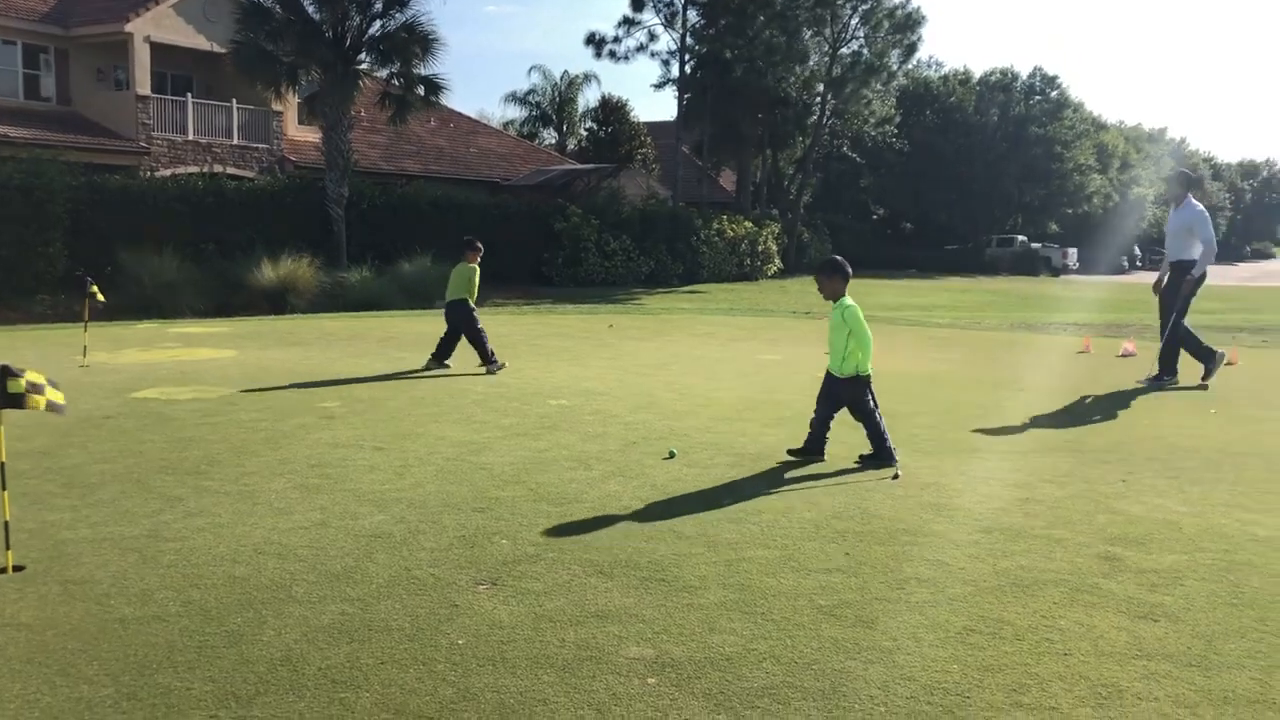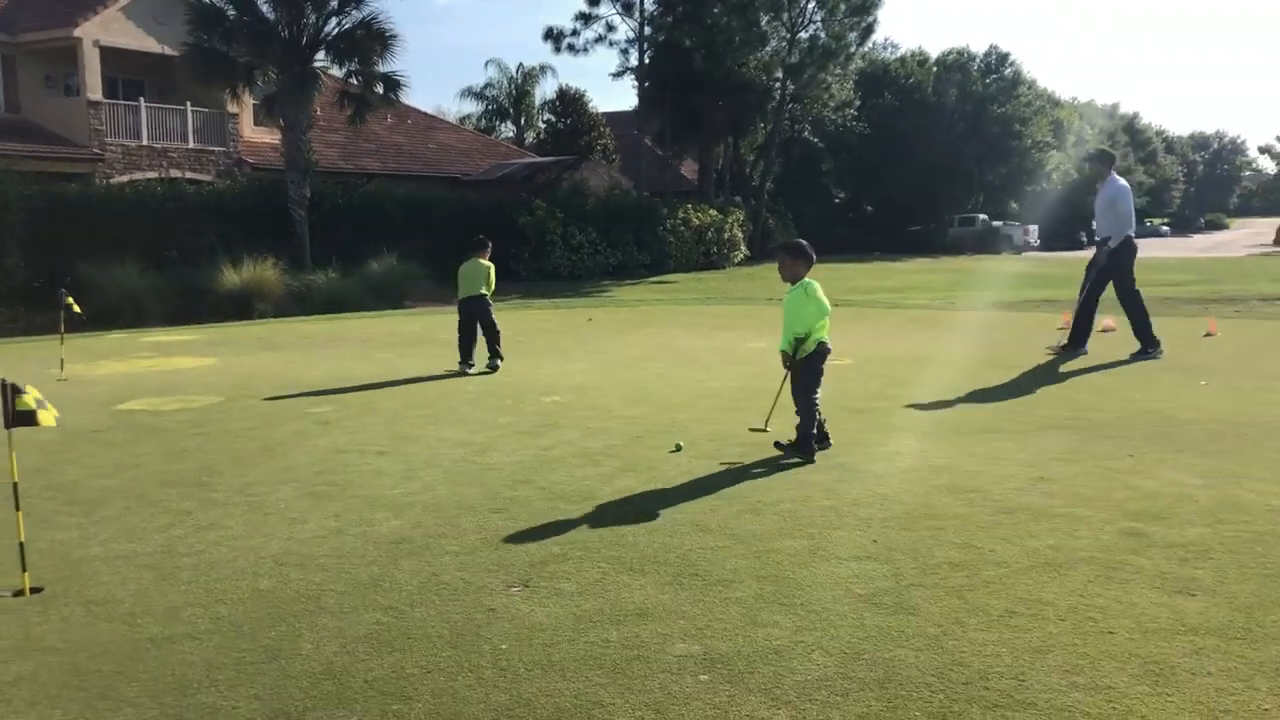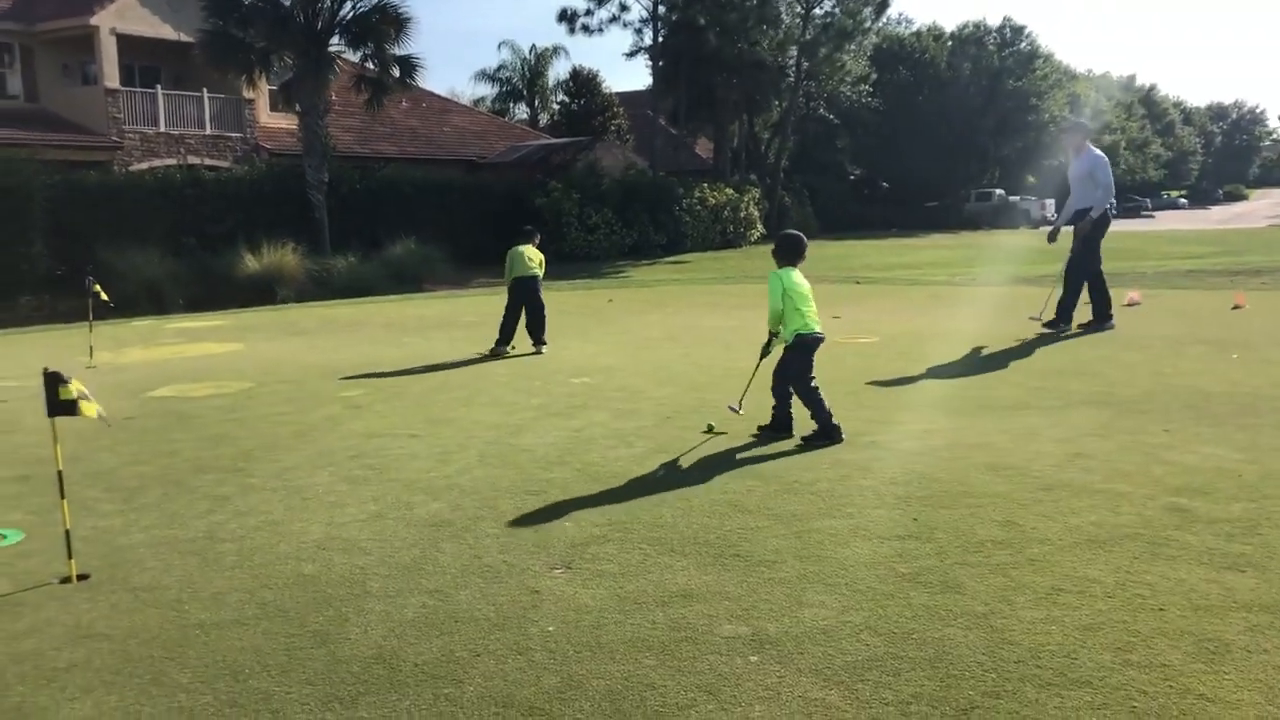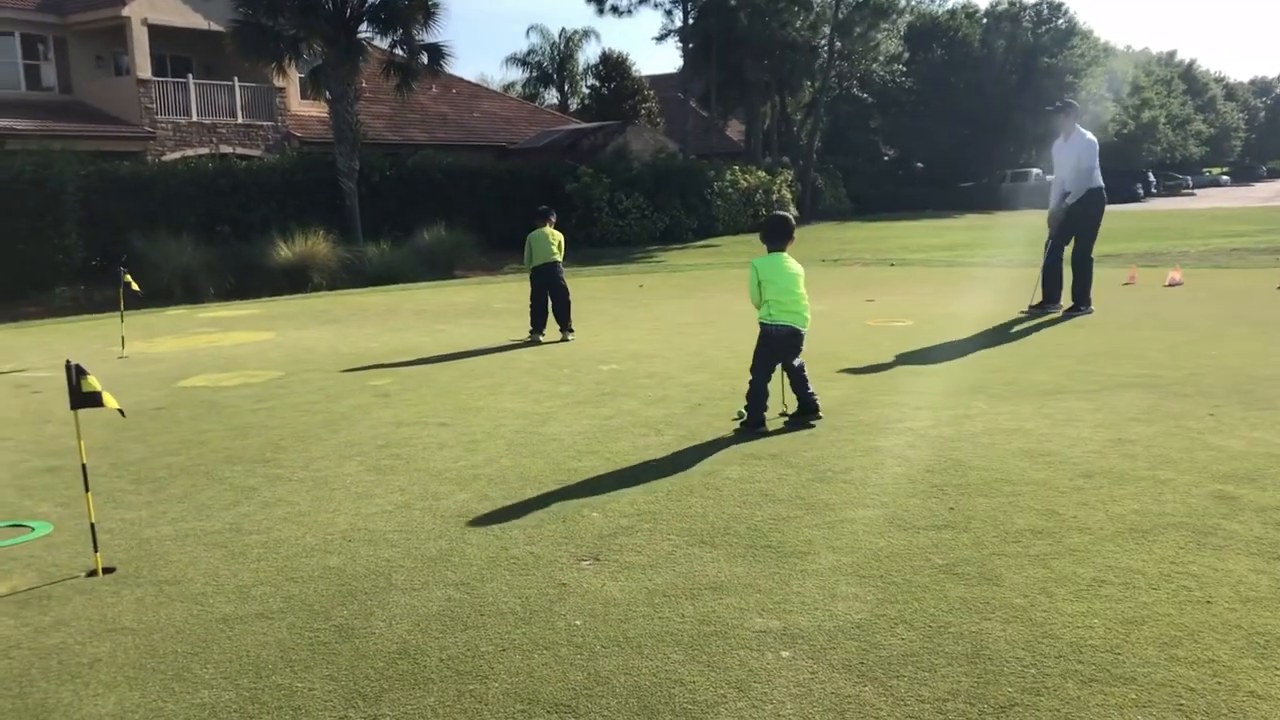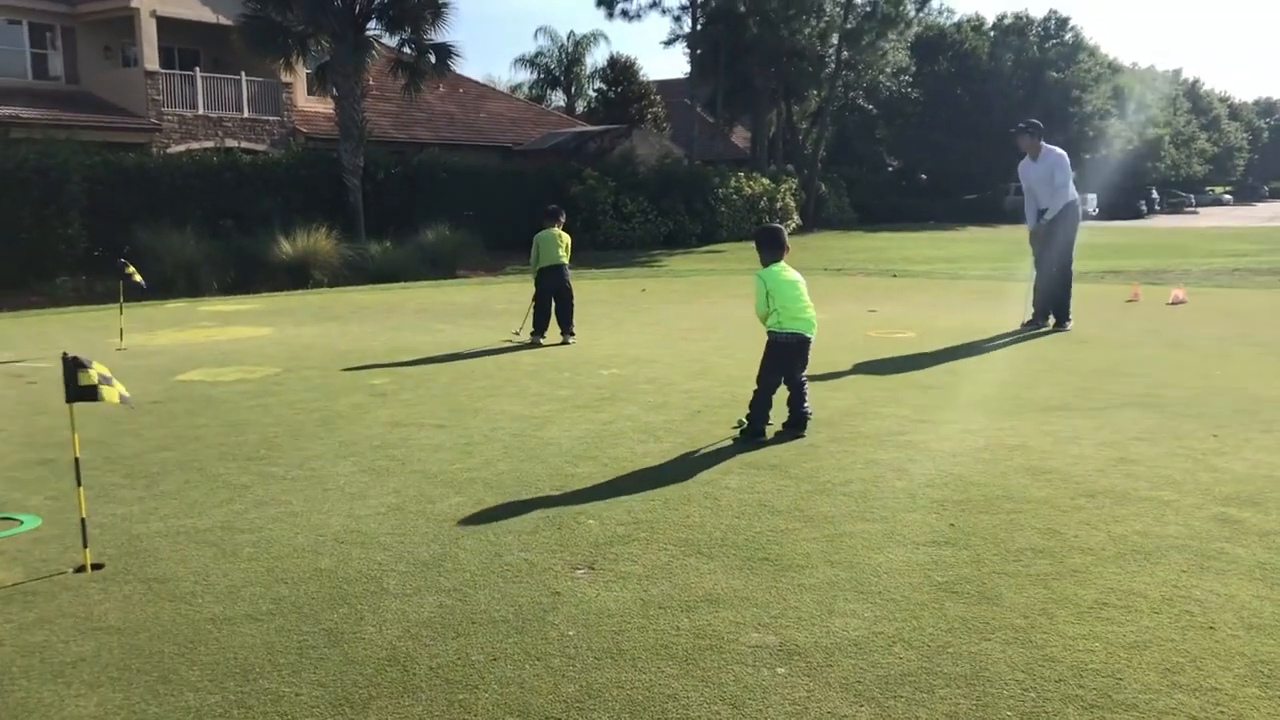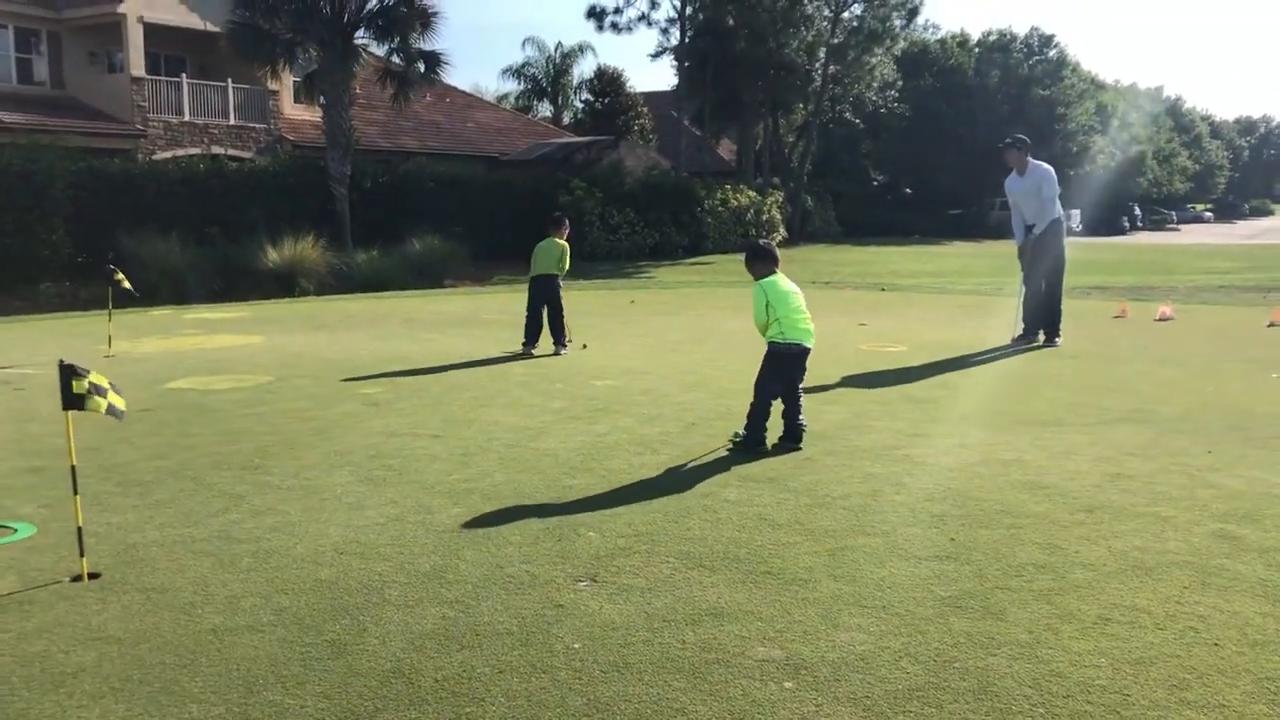
dt=0.5s
person 1, frame 1
left shoulder: (848, 309)
right shoulder: (837, 308)
left elbow: (865, 339)
left wrist: (864, 370)
left hip: (851, 375)
right hip: (836, 372)
left knee: (866, 415)
right knee: (823, 410)
left ankle: (884, 453)
right ankle: (814, 448)
person 1, frame 2
left shoulder: (809, 286)
right shoulder: (790, 293)
left elbow: (824, 309)
left wrist: (802, 334)
right wrist: (785, 349)
left hip: (813, 350)
right hip: (798, 354)
left knee: (806, 397)
right knee: (803, 398)
left ankle: (805, 444)
right ankle: (818, 437)
person 1, frame 3
left shoulder: (777, 276)
right shoulder: (801, 279)
left elbow: (776, 308)
left wrist: (772, 330)
right wrist: (773, 341)
left hip: (800, 338)
right hip: (807, 335)
left knee: (803, 385)
right knee: (781, 378)
left ankle: (829, 429)
right ankle: (781, 424)
person 1, frame 4
left shoulder: (758, 265)
right shoulder: (797, 267)
left elbow: (756, 299)
right elbow: (798, 296)
left hip: (773, 327)
right hip: (798, 326)
left knee: (760, 374)
right knee: (795, 367)
left ankle: (755, 420)
right ankle: (808, 409)
person 1, frame 5
left shoulder: (763, 277)
right shoulder: (796, 276)
left elbow: (762, 311)
right elbow: (800, 306)
left hip: (781, 336)
right hip: (805, 333)
left knee: (766, 383)
right knee: (797, 380)
left ankle: (755, 429)
right ankle: (797, 424)
person 1, frame 6
left shoulder: (763, 286)
right shoulder: (792, 286)
left elbow: (761, 320)
right elbow: (795, 315)
left wrist: (768, 335)
left hip: (782, 345)
right hip: (804, 343)
left knee: (764, 391)
right knee: (793, 391)
left ankle: (754, 439)
right ankle: (793, 436)
person 2, frame 1
left shoulder: (1196, 212)
right shoulder: (1175, 210)
left elbow: (1210, 247)
left wrist: (1193, 276)
right wrist: (1161, 276)
left hip: (1188, 271)
right hip: (1177, 270)
left knee: (1170, 321)
right knee: (1172, 321)
left ankle: (1167, 373)
right ankle: (1210, 356)
person 2, frame 2
left shoulder: (1119, 187)
right shoulder: (1103, 188)
left elbow: (1127, 223)
left wrist: (1108, 249)
left hip: (1119, 247)
right hip: (1107, 248)
left knee: (1127, 295)
right knee: (1088, 294)
left ankle: (1150, 344)
right ankle: (1077, 343)
person 2, frame 3
left shoulder: (1097, 158)
right shoulder: (1075, 161)
left elbow: (1108, 192)
left wrist: (1091, 218)
right wrist: (1058, 225)
left hip: (1094, 218)
right hip: (1083, 219)
left knee: (1075, 268)
right knee: (1090, 268)
left ankle: (1062, 319)
right ankle: (1103, 317)
person 2, frame 4
left shoulder: (1087, 141)
right shoulder: (1058, 145)
left elbow: (1086, 179)
left wrist: (1063, 206)
right wrist: (1053, 208)
left hip: (1090, 198)
right hip: (1070, 200)
left knee: (1081, 252)
right knee: (1053, 247)
left ankle: (1083, 303)
right ankle: (1050, 299)
person 2, frame 5
left shoulder: (1057, 157)
right shoulder: (1023, 166)
left elbow: (1062, 193)
right elbow: (1030, 198)
left wrist: (1044, 222)
right wrist: (1032, 228)
left hip: (1066, 210)
right hip: (1044, 214)
left knee: (1061, 263)
right knee: (1042, 265)
left ankle: (1062, 316)
right ankle: (1041, 315)
person 2, frame 6
left shoulder: (1044, 172)
right shoulder: (1010, 182)
left elbow: (1050, 207)
right elbow: (1016, 214)
left wrist: (1033, 236)
right wrist: (1020, 243)
left hip: (1051, 228)
right hip: (1030, 232)
left knee: (1052, 282)
right knee: (1031, 283)
left ankle: (1053, 332)
right ankle: (1031, 330)
